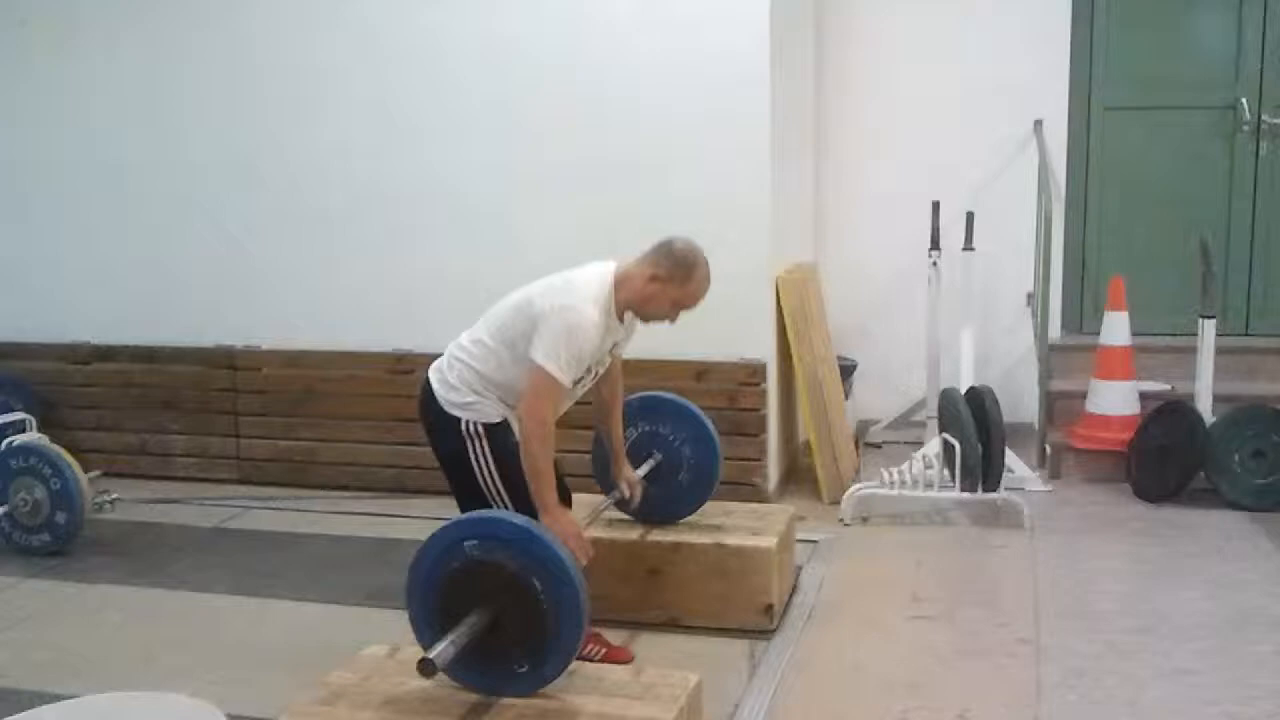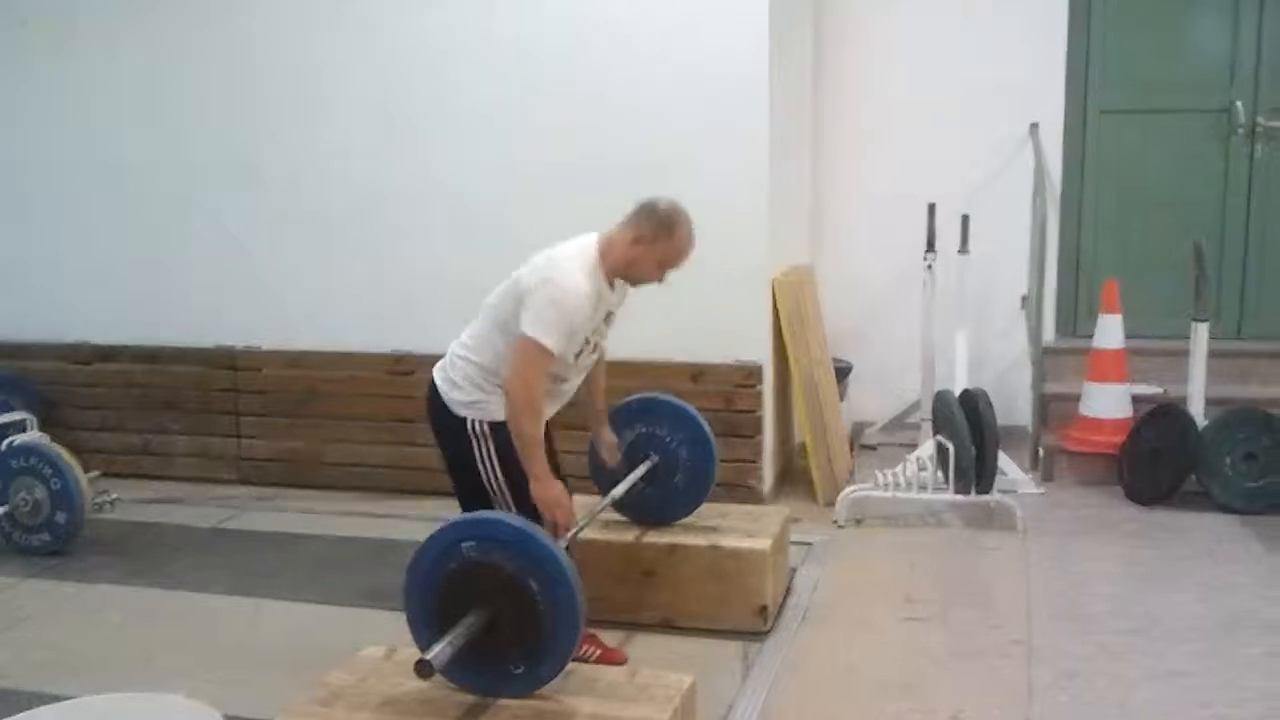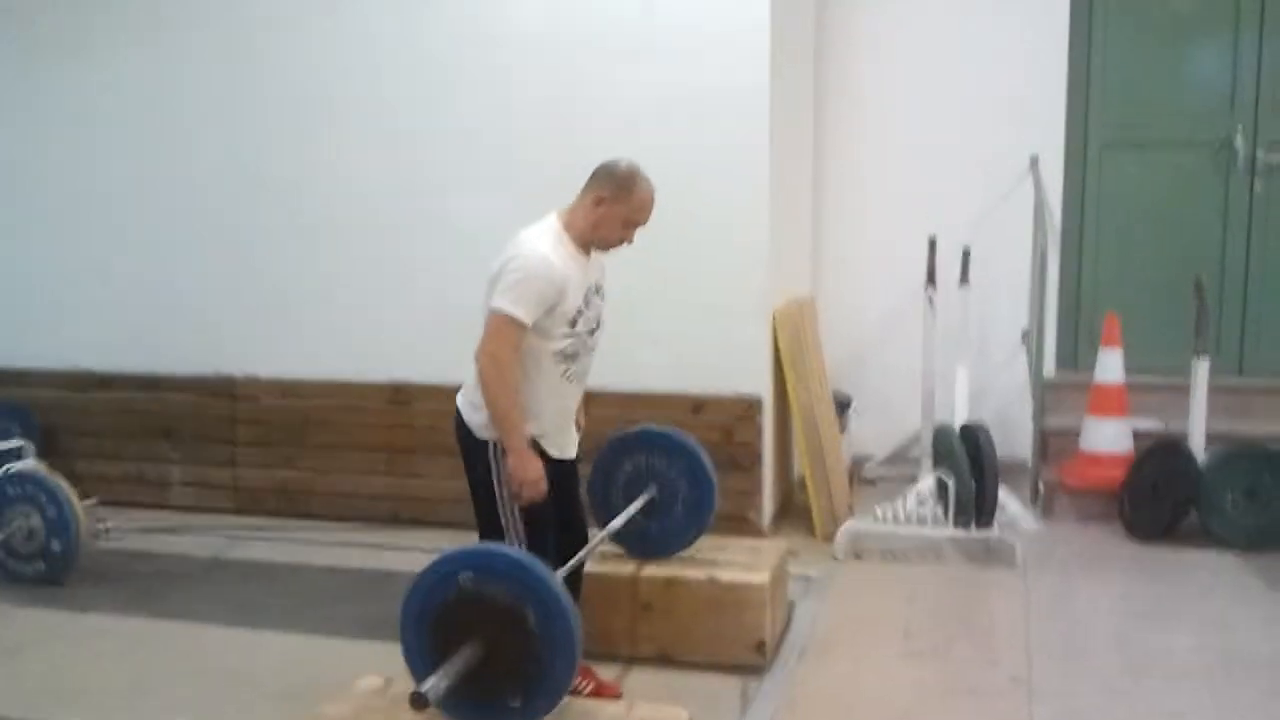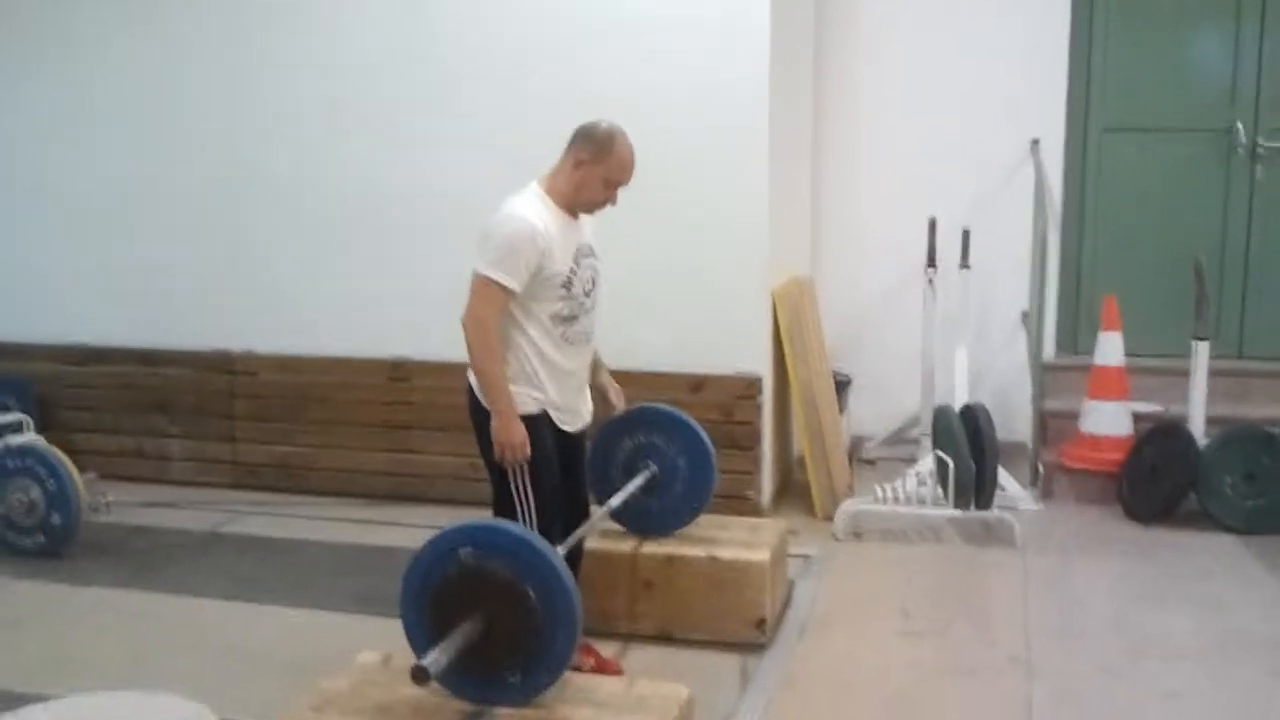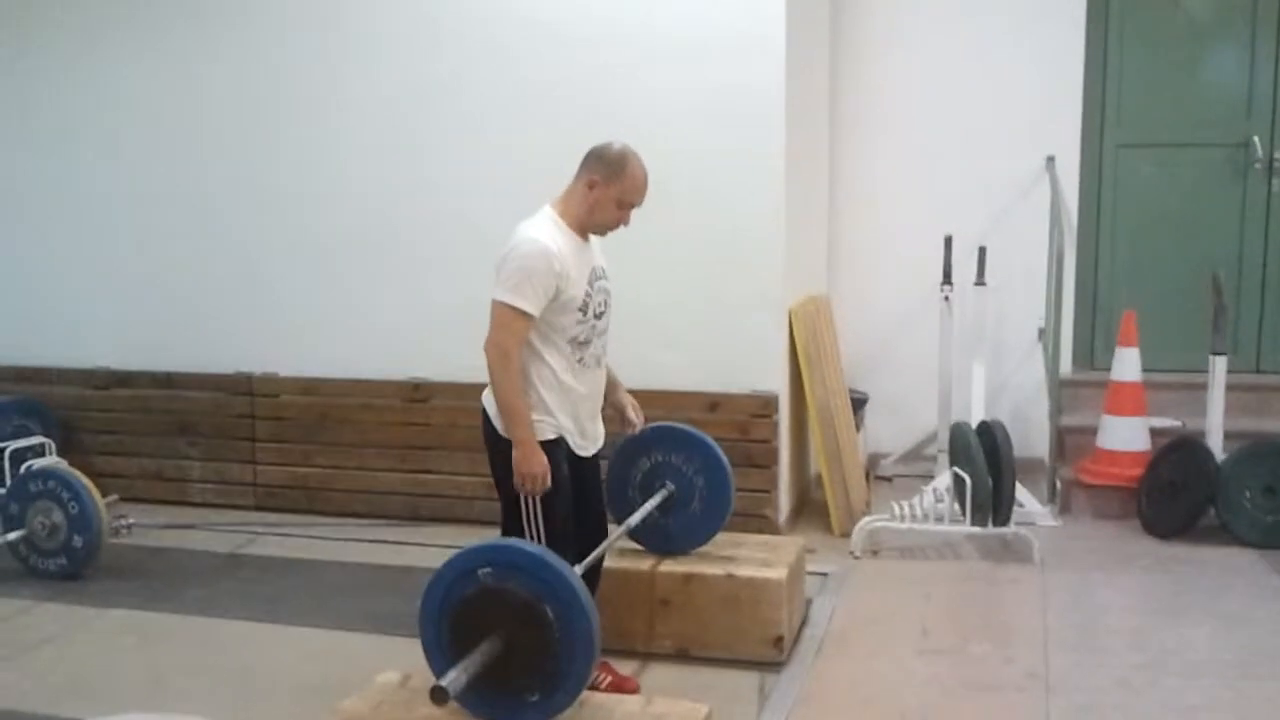
dt=0.3s
person 1, frame 1
left shoulder: (621, 300)
right shoulder: (579, 313)
left elbow: (607, 379)
right elbow: (536, 415)
left wrist: (620, 461)
right wrist: (550, 511)
left hip: (499, 400)
right hip: (464, 406)
left knee: (555, 509)
person 1, frame 2
left shoulder: (611, 274)
right shoulder: (567, 284)
left elbow: (591, 351)
right elbow: (521, 384)
left wrist: (600, 424)
right wrist: (541, 478)
left hip: (505, 401)
right hip: (471, 405)
left knee: (553, 519)
person 1, frame 3
left shoulder: (587, 254)
right shoulder: (537, 258)
right elbow: (493, 356)
left wrist: (574, 406)
right wrist: (517, 452)
left hip: (553, 433)
right hip: (504, 437)
left knee: (567, 550)
person 1, frame 4
left shoulder: (574, 221)
right shoulder: (522, 224)
right elbow: (479, 320)
left wrist: (599, 373)
right wrist: (504, 413)
left hip: (565, 406)
right hip: (519, 409)
left knee: (570, 527)
right knee: (531, 536)
person 1, frame 5
left shoulder: (586, 245)
right shoulder: (537, 247)
right elbow: (501, 348)
left wrist: (615, 389)
right wrist: (525, 444)
left hip: (578, 430)
right hip: (534, 435)
left knee: (587, 546)
